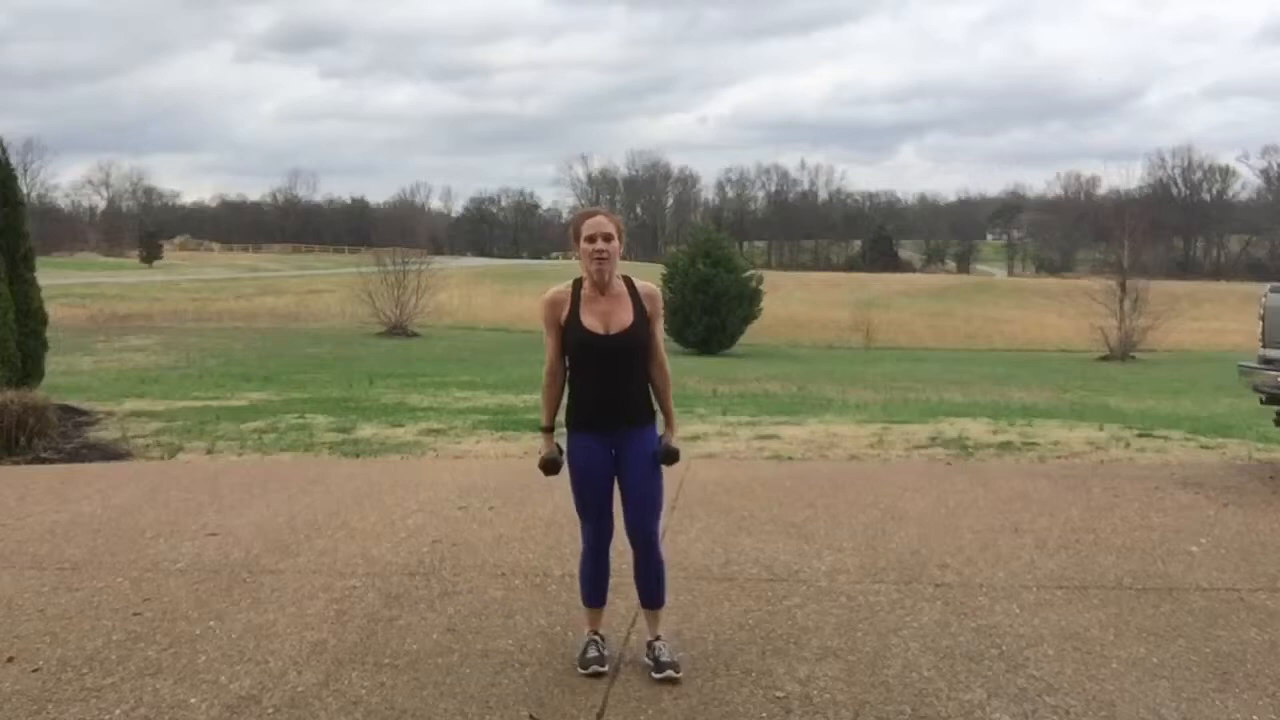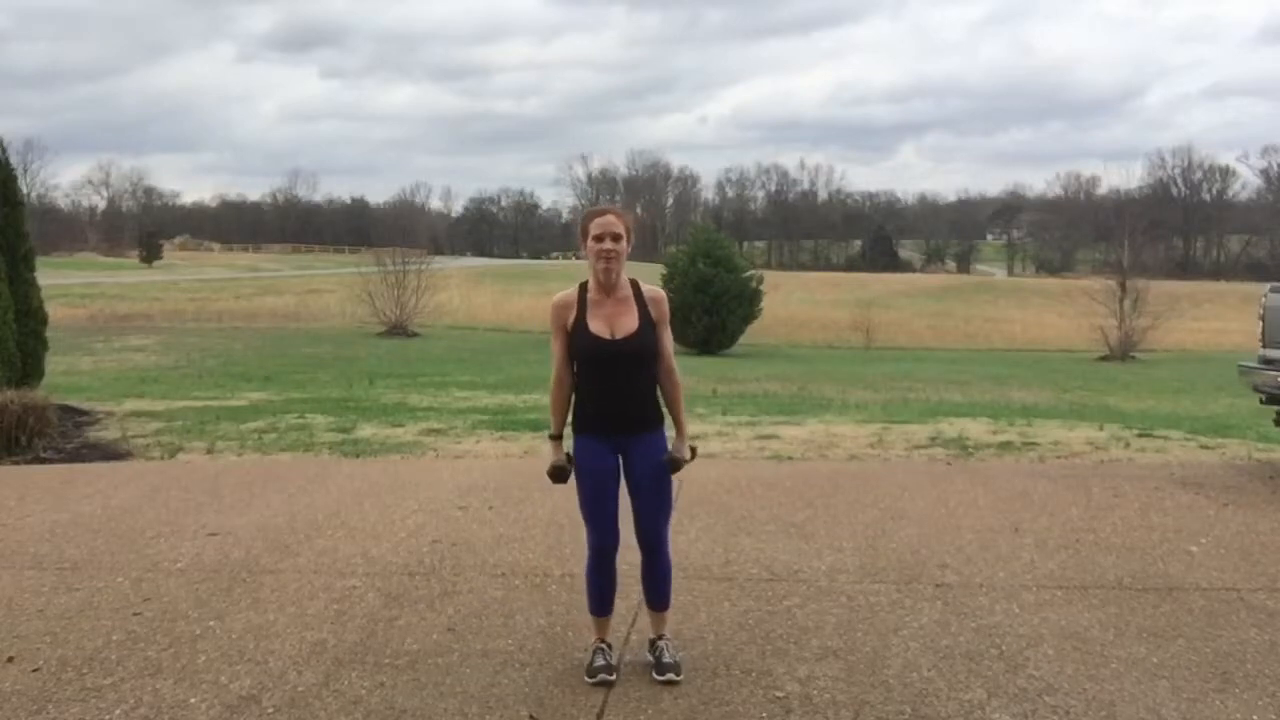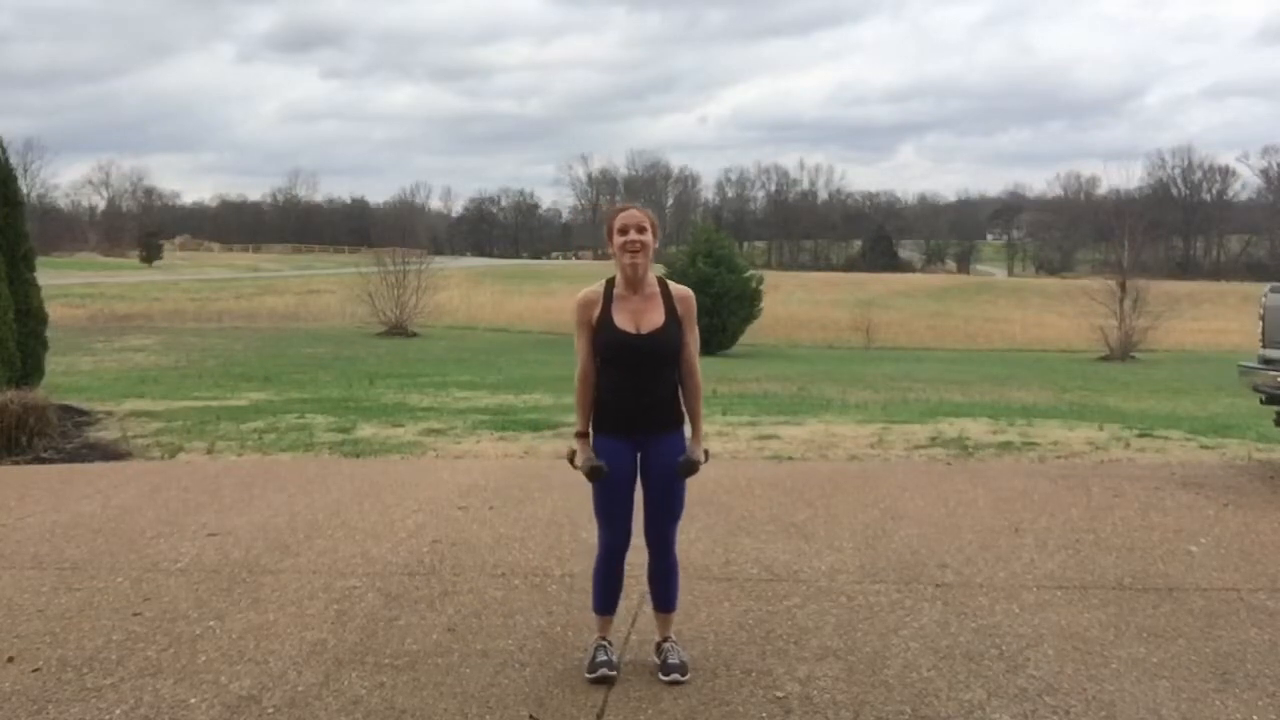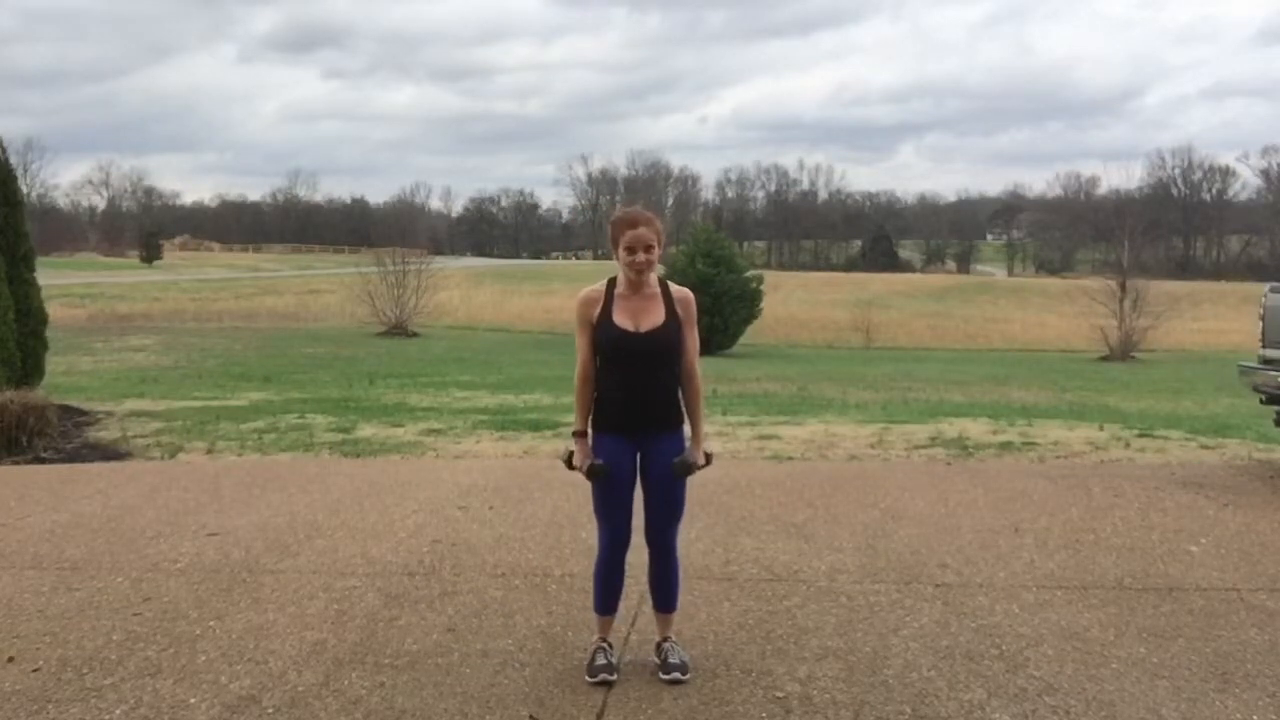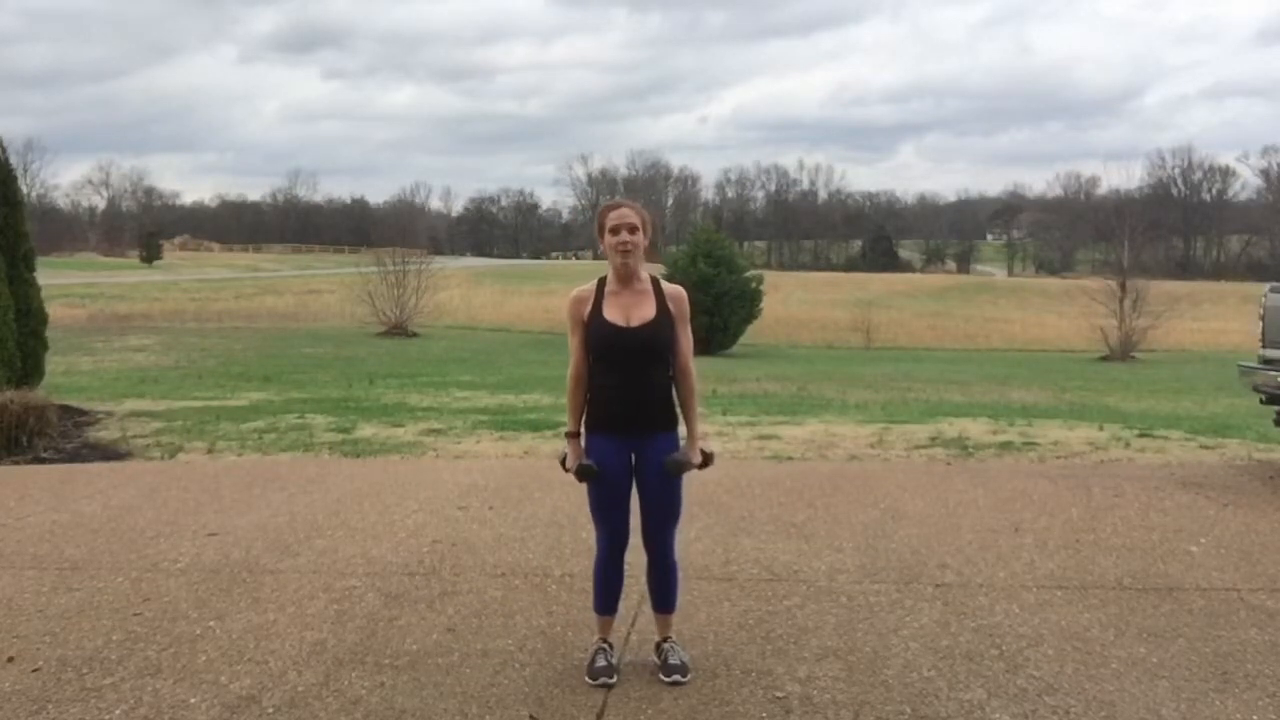
dt=0.7s
person 1, frame 1
left shoulder: (647, 295)
right shoulder: (558, 301)
left elbow: (658, 365)
right elbow: (554, 371)
left wrist: (670, 425)
right wrist: (547, 432)
left hip: (639, 429)
right hip: (586, 433)
left knee: (645, 535)
right knee: (595, 536)
left ankle: (655, 637)
right ankle: (594, 634)
person 1, frame 2
left shoulder: (653, 299)
right shoulder: (566, 305)
left elbow: (668, 371)
right elbow: (561, 378)
left wrist: (681, 433)
right wrist: (556, 440)
left hip: (646, 434)
right hip: (592, 438)
left knee: (654, 540)
right knee: (602, 543)
left ankle: (659, 637)
right ankle: (601, 642)
person 1, frame 3
left shoulder: (681, 298)
right shoulder: (591, 301)
left elbow: (690, 372)
right elbow: (586, 375)
left wrist: (697, 435)
right wrist: (582, 437)
left hip: (666, 435)
right hip: (612, 436)
left knee: (662, 540)
right knee: (613, 541)
left ankle: (666, 639)
right ankle: (602, 641)
person 1, frame 4
left shoulder: (680, 299)
right shoulder: (592, 300)
left elbow: (690, 373)
right elbow: (585, 374)
left wrist: (697, 438)
right wrist: (580, 437)
left hip: (665, 435)
right hip: (611, 435)
left knee: (663, 539)
right knee: (613, 540)
left ankle: (666, 640)
right ankle: (602, 642)
person 1, frame 5
left shoulder: (673, 297)
right shoulder: (583, 300)
left elbow: (684, 371)
right elbow: (578, 374)
left wrist: (693, 437)
right wrist: (573, 438)
left hip: (659, 435)
right hip: (605, 436)
left knee: (660, 541)
right knee: (611, 541)
left ankle: (666, 641)
right ankle: (602, 643)
